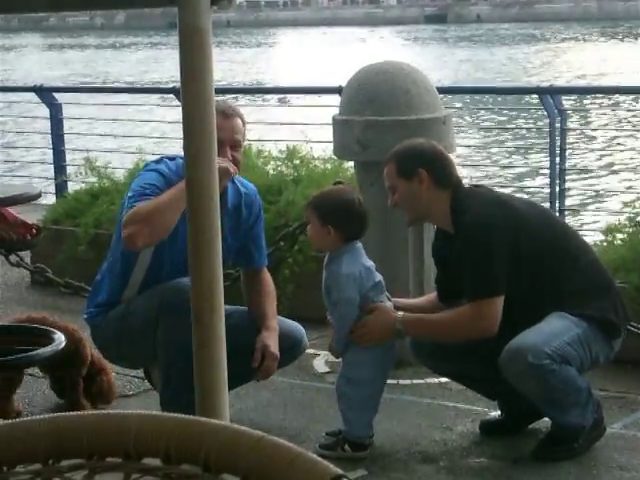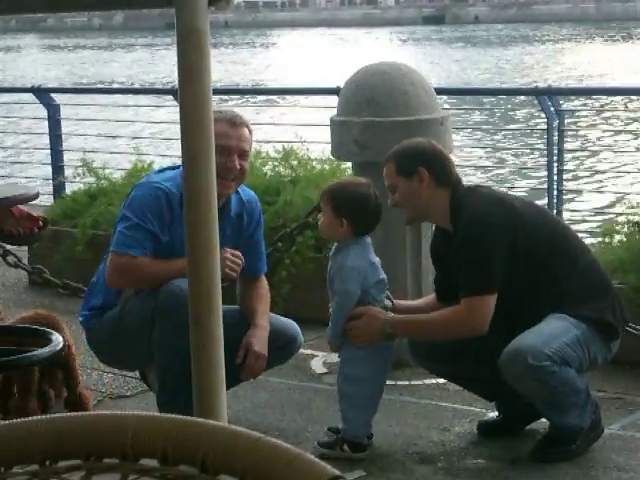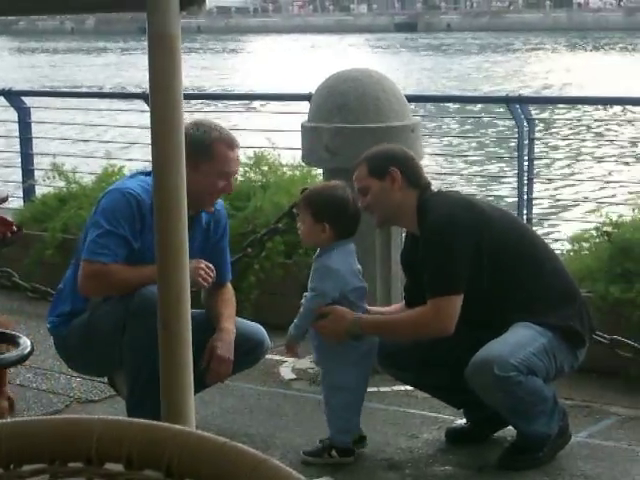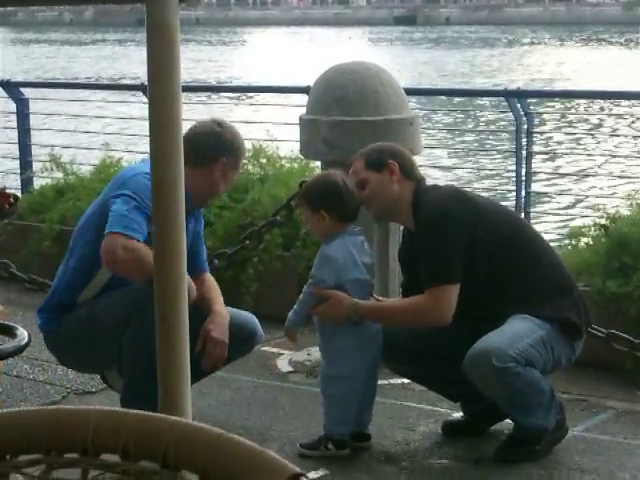
dt=0.4s
person 1, frame 1
left shoulder: (484, 219)
right shoulder: (449, 232)
left elbow: (483, 320)
right elbow: (449, 301)
left wrist: (398, 323)
right wrist: (392, 306)
left hip: (588, 317)
right hip: (529, 314)
left knee: (523, 356)
right knee: (429, 344)
left ankle: (582, 418)
right ankle: (521, 404)
person 1, frame 2
left shoulder: (483, 217)
right shoulder: (448, 231)
left elbow: (474, 319)
right elbow: (449, 301)
left wrist: (389, 326)
right wrist: (391, 308)
left hip: (585, 318)
right hip: (527, 315)
left knee: (524, 357)
right knee: (426, 345)
left ankle: (580, 418)
right ankle: (519, 404)
person 1, frame 3
left shoulder: (449, 218)
right shoulder: (419, 236)
left elbow: (441, 320)
right elbow: (419, 308)
left wrist: (356, 325)
right wrist: (361, 312)
left hip: (551, 326)
right hip: (493, 323)
left knee: (491, 367)
right knee: (394, 351)
left ankle: (548, 426)
right ankle: (487, 411)
person 1, frame 4
left shoulder: (442, 210)
right shoulder: (416, 231)
left elbow: (438, 310)
right elbow: (418, 303)
left wrist: (354, 309)
right wrist: (361, 302)
left hip: (550, 319)
right hip: (491, 317)
left knee: (489, 358)
right knee: (390, 341)
left ankle: (544, 419)
right ankle: (484, 404)
person 2, frame 1
left shoulder: (245, 196)
right shoulder: (158, 176)
left elbow: (256, 273)
right elbow: (134, 235)
left wrist: (270, 330)
left hip: (187, 320)
right hip: (119, 322)
left knee: (291, 339)
right knee: (186, 293)
left ankle: (191, 387)
right ankle: (180, 415)
person 2, frame 2
left shoulder: (247, 205)
right shoulder: (157, 193)
left elbow: (253, 279)
right elbow: (117, 273)
left wrist: (259, 330)
left hip: (184, 323)
right hip: (114, 326)
left knee: (286, 336)
right knee: (180, 294)
left ankle: (186, 386)
right ankle: (176, 416)
person 2, frame 3
left shoulder: (214, 213)
right shoulder: (129, 198)
left elbow: (219, 286)
right elbow: (90, 280)
left wrist: (225, 333)
left hip: (148, 328)
right hip: (82, 332)
left knee: (254, 341)
right knee: (152, 299)
left ankle: (155, 393)
right ankle: (145, 422)
person 2, frame 4
left shoulder: (191, 203)
right shoulder: (143, 182)
left elbow: (199, 276)
right elbow: (117, 253)
left wrist: (218, 314)
left hip: (138, 321)
right hip: (74, 327)
left knee: (245, 330)
right knee: (158, 293)
left ankle: (149, 384)
right ankle: (139, 413)
person 3, frame 1
left shoulder: (344, 270)
right shoulder: (348, 254)
left elbow: (348, 312)
left wrist: (337, 344)
right wrist: (338, 336)
left knee: (352, 386)
right knee: (358, 386)
left ankle: (356, 440)
right ankle: (359, 429)
person 3, frame 2
left shoulder: (349, 262)
right shoulder: (356, 248)
left elbow: (345, 304)
left wrist: (333, 336)
right wrist: (338, 334)
left knee: (354, 385)
right knee: (361, 386)
left ankle: (354, 440)
right ankle: (358, 429)
person 3, frame 3
left shoulder: (331, 265)
right shoulder: (340, 253)
left elbow: (315, 304)
left wrist: (294, 334)
right wrist: (303, 322)
left hip: (346, 344)
right hip: (353, 341)
left knee: (340, 391)
right knee: (342, 391)
left ankle: (340, 446)
right ankle: (350, 433)
person 3, frame 4
left shoulder: (332, 253)
right shoulder: (358, 241)
left elbow: (314, 293)
left wrist: (293, 321)
left hip: (346, 336)
right hip: (366, 331)
left knee: (338, 384)
right knee: (362, 383)
left ankle: (337, 438)
right ankle: (358, 430)
